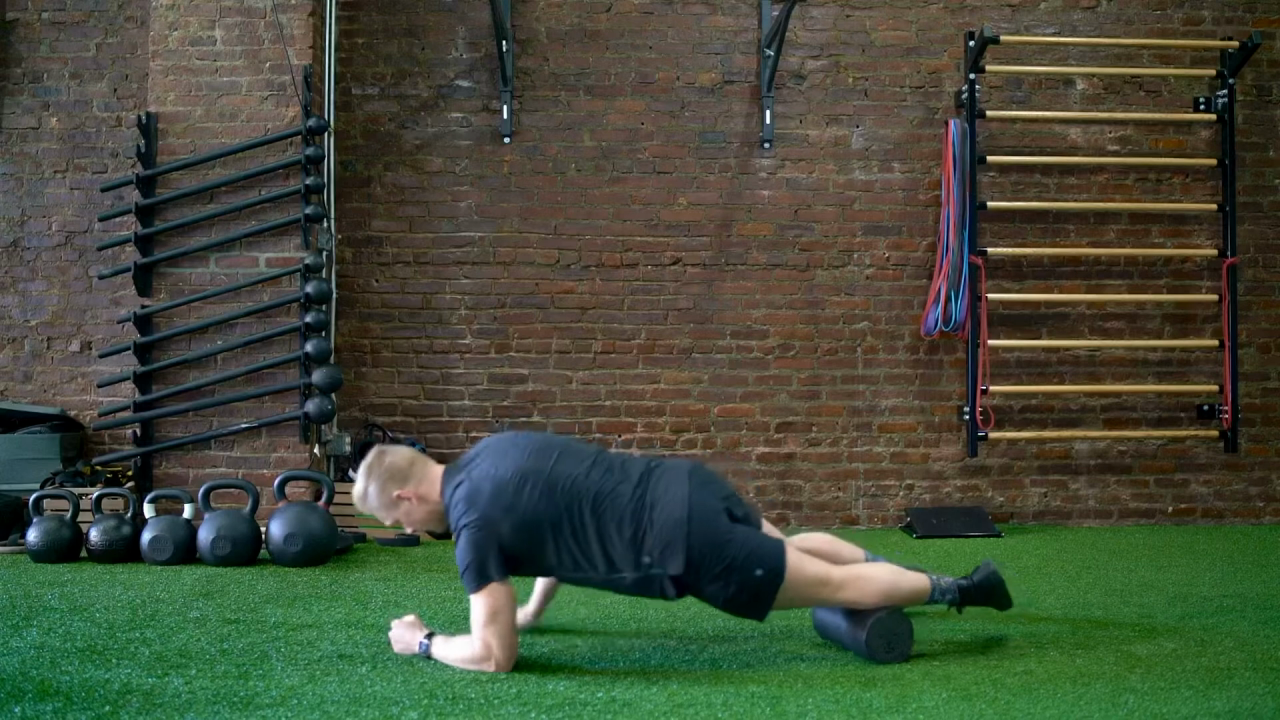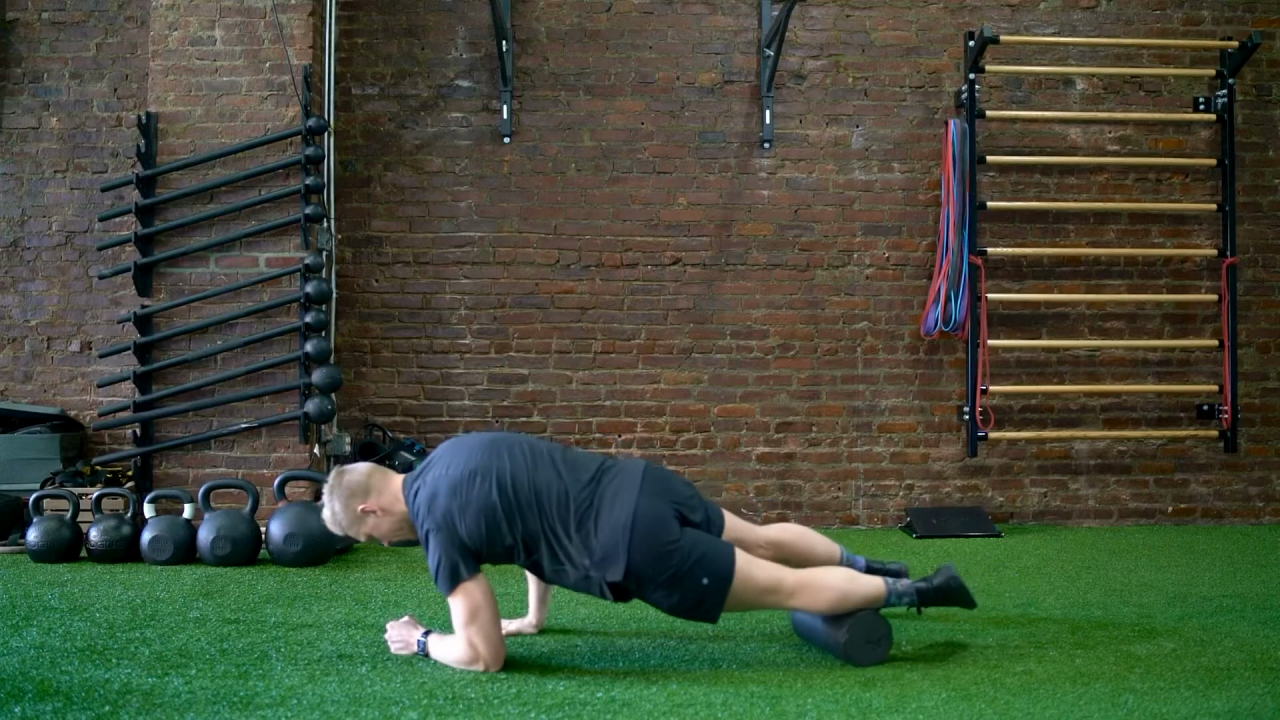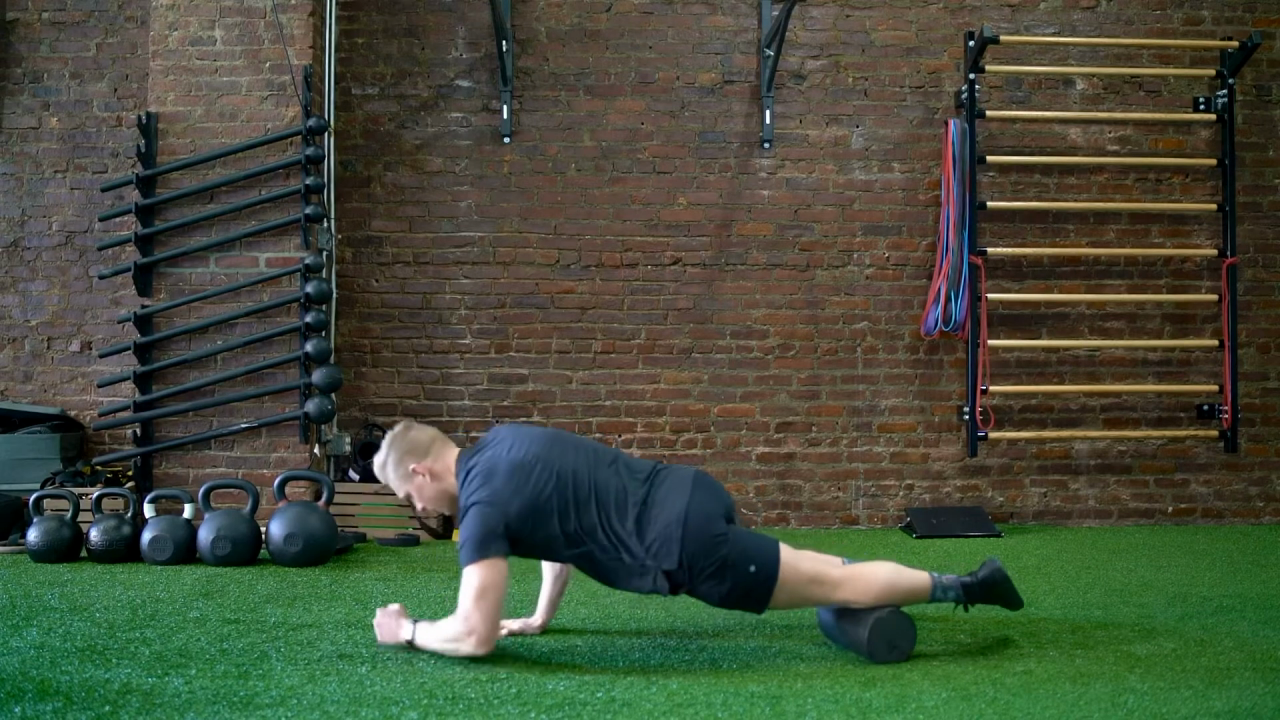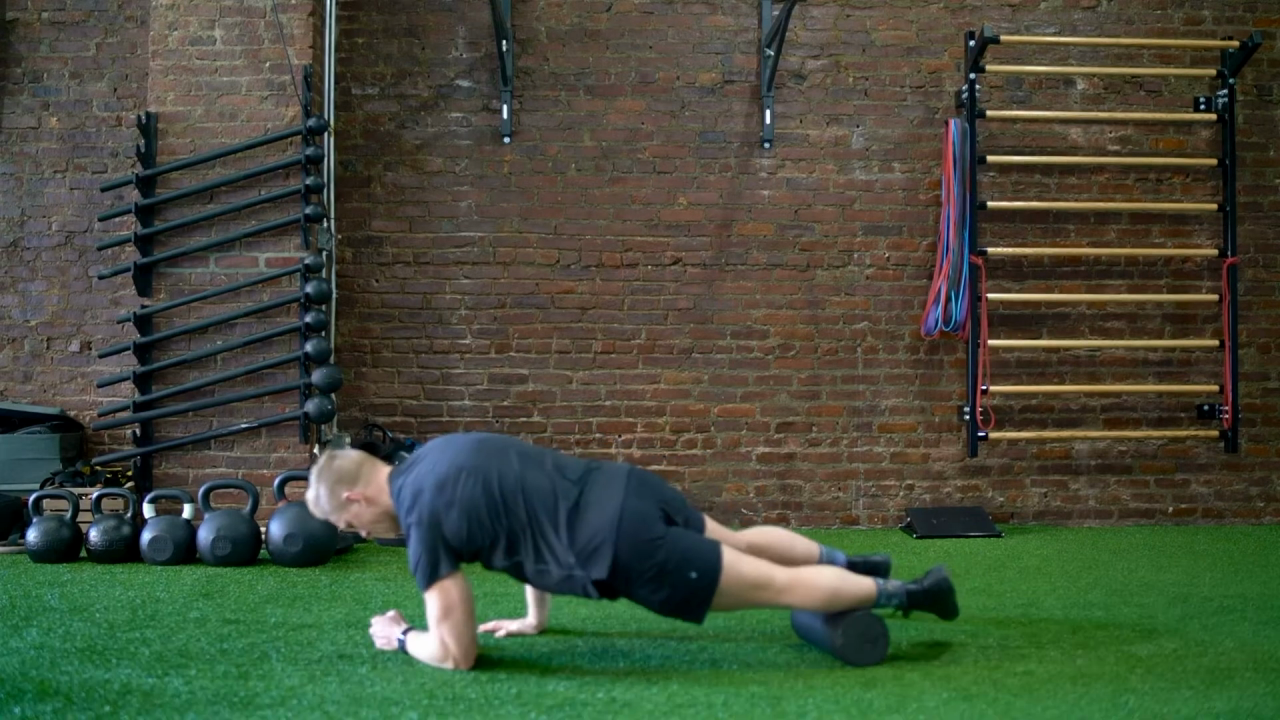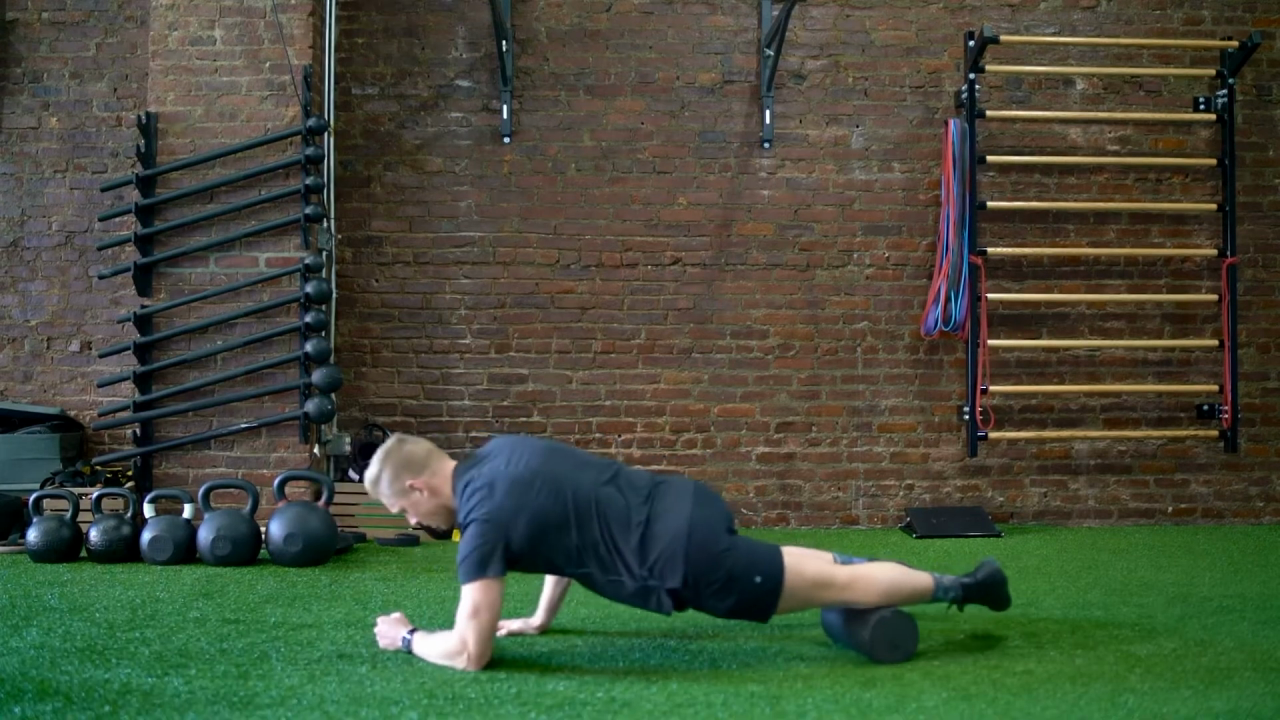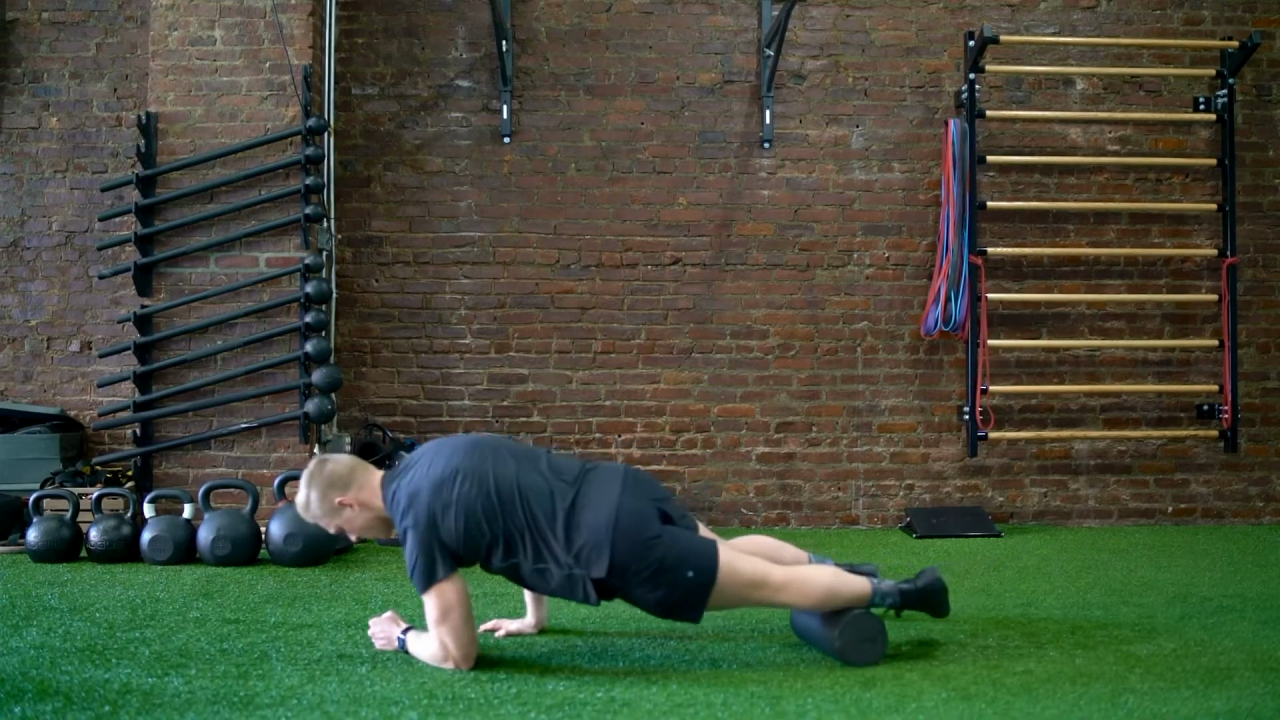
dt=0.7s
person 1, frame 1
left shoulder: (475, 520)
right shoulder: (490, 452)
left elbow: (494, 655)
left wrist: (424, 642)
right wrist: (534, 605)
left hip: (686, 542)
right hip: (686, 487)
left knee: (831, 585)
right knee: (787, 545)
left ankle: (958, 588)
right ankle: (882, 566)
person 1, frame 2
left shoulder: (439, 525)
right shoulder: (454, 455)
left elbow: (484, 656)
left wrist: (422, 641)
right wrist: (535, 616)
left hip: (637, 543)
right hip: (644, 484)
left knee: (785, 588)
right knee: (759, 539)
left ankle: (917, 590)
right ankle: (863, 566)
person 1, frame 3
left shoulder: (484, 501)
right shoulder: (502, 443)
left elbow: (474, 637)
left wrist: (406, 631)
right wrist: (539, 617)
left hip: (682, 541)
right hip: (686, 495)
left knee: (828, 587)
right knee: (782, 561)
left ankle: (963, 586)
right ankle: (859, 567)
person 1, frame 4
left shoulder: (421, 519)
right shoulder: (438, 456)
left elbow: (457, 653)
left wrist: (401, 637)
right wrist: (535, 618)
left hip: (621, 542)
right hip: (626, 488)
left knee: (772, 587)
right knee: (732, 540)
left ankle: (906, 593)
right ankle: (849, 563)
person 1, frame 5
left shoulder: (483, 517)
right shoulder: (499, 454)
left elbow: (469, 653)
left wrist: (407, 639)
right wrist: (539, 619)
left hip: (682, 557)
right hip: (680, 505)
left knee: (831, 592)
right knee: (767, 559)
left ankle: (963, 585)
right ankle: (856, 563)
person 1, frame 6
left shoulder: (418, 522)
right shoulder: (432, 459)
left elbow: (456, 654)
left wrist: (401, 637)
right wrist: (533, 617)
left hip: (617, 541)
right hip: (621, 489)
left knee: (767, 585)
right knee: (724, 546)
left ankle: (898, 592)
right ankle: (840, 569)
